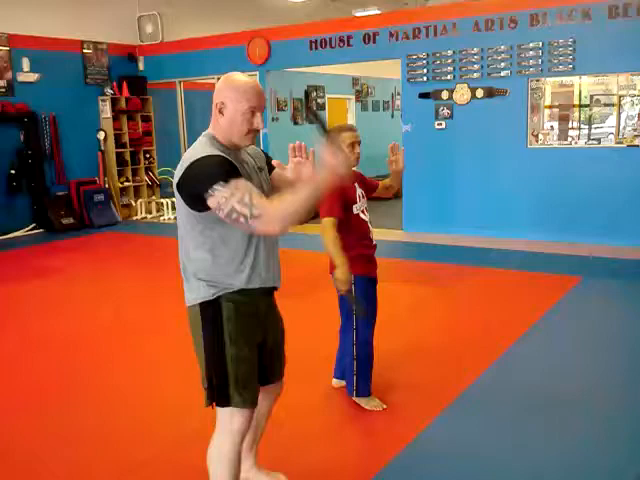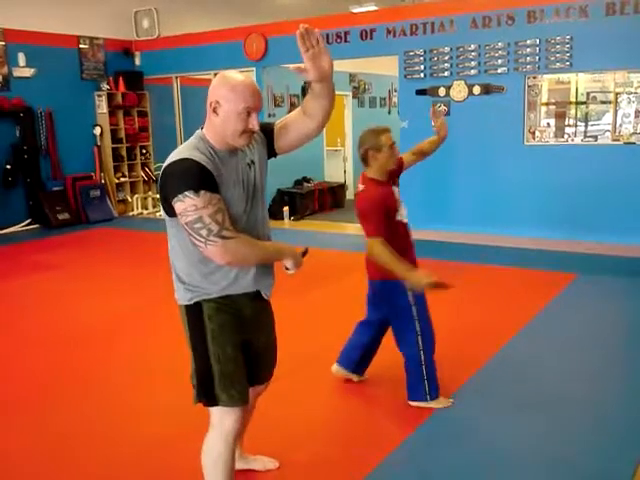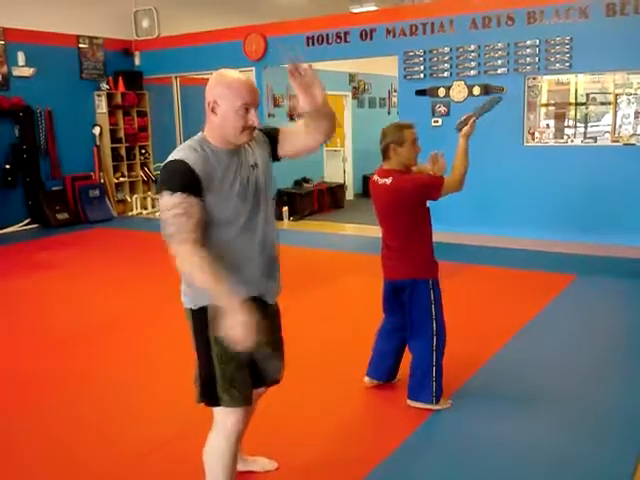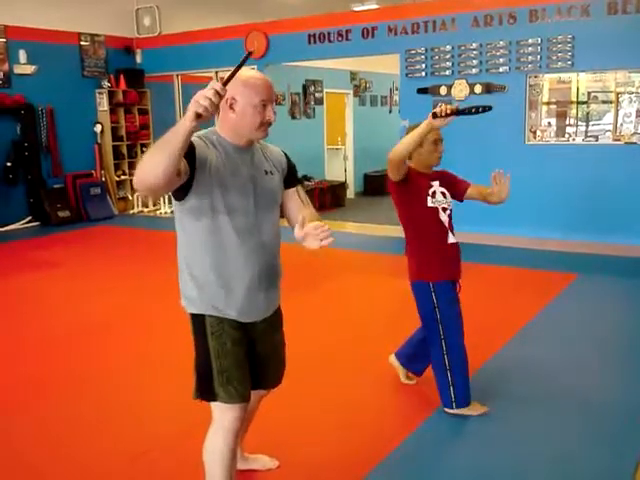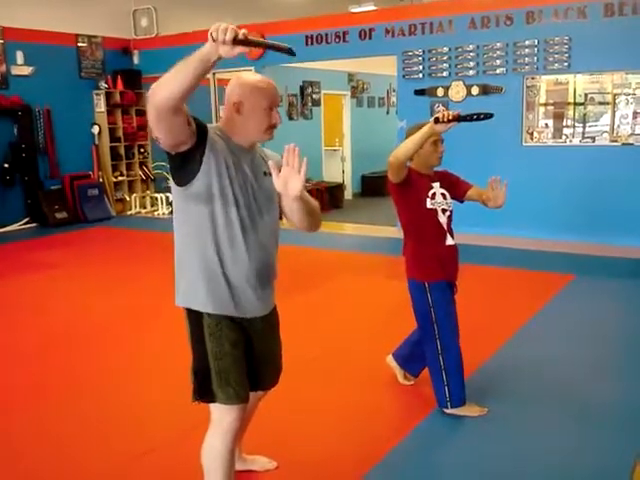
dt=1s
person 1, frame 1
left shoulder: (251, 154)
right shoulder: (205, 165)
left elbow: (287, 195)
right elbow: (270, 219)
left wrist: (302, 178)
right wrist: (325, 178)
left hip: (258, 293)
right hip: (222, 302)
left knee: (268, 387)
right knee: (235, 415)
person 1, frame 2
left shoulder: (252, 142)
right shoulder: (187, 168)
left elbow: (311, 120)
right elbow: (223, 249)
left wrist: (322, 80)
right wrist: (284, 253)
left hip: (252, 293)
right hip: (213, 303)
left knee: (254, 384)
right knee: (227, 413)
person 1, frame 3
left shoulder: (257, 143)
right shoulder: (184, 168)
left elbow: (317, 133)
right elbow: (185, 249)
left wrist: (316, 108)
right wrist: (231, 305)
left hip: (259, 297)
right hip: (219, 308)
left knee: (253, 389)
right knee: (230, 414)
person 1, frame 4
left shoulder: (276, 159)
right shoulder: (195, 152)
left elbow: (302, 212)
right elbow: (145, 182)
left wrist: (310, 231)
right wrist: (189, 122)
left hip: (265, 301)
right hip: (216, 307)
left knee: (257, 389)
right knee: (229, 411)
person 1, frame 5
left shoulder: (271, 162)
right shoulder: (196, 146)
left elbow: (310, 223)
right elbow: (160, 101)
left wrist: (295, 196)
right wrist: (213, 51)
left hip: (259, 303)
right hip: (214, 305)
left knee: (254, 391)
right knee: (227, 411)
person 2, frame 1
left shoulder: (355, 178)
right shoulder: (332, 186)
left elbow: (387, 190)
right elbow: (328, 229)
left wrist: (397, 171)
right wrist: (341, 266)
left hip: (364, 266)
right hip: (351, 270)
left knee: (358, 324)
right knee: (359, 330)
left ankle: (342, 375)
right ankle: (359, 390)
person 2, frame 2
left shoulder: (386, 173)
right shoulder: (374, 197)
left elbow: (415, 154)
right elbow: (377, 247)
left wrist: (440, 137)
right wrist: (411, 275)
left hip: (384, 273)
right hip: (395, 275)
left knee: (376, 319)
right knee: (417, 331)
left ankle: (348, 364)
right ankle: (424, 393)
person 2, frame 3
left shoulder: (379, 177)
right shoulder: (408, 185)
right elbow: (455, 183)
left wrist: (432, 171)
right wrist: (463, 140)
left hip: (392, 268)
right hip: (417, 271)
left knee: (395, 322)
right knee: (428, 332)
left ankle: (378, 373)
right ankle: (424, 394)
person 2, frame 4
left shoulder: (443, 179)
right shoulder: (402, 180)
left elbow: (477, 191)
right elbow: (394, 158)
left wrist: (495, 195)
right wrist: (429, 123)
left hip: (445, 270)
right hip: (428, 273)
left knee: (439, 328)
right knee: (447, 337)
left ankle: (404, 359)
right ankle: (457, 402)
person 2, frame 5
left shoulder: (444, 179)
right shoulder: (403, 180)
left elbow: (475, 192)
right elbow: (395, 160)
left wrist: (491, 198)
right wrist: (432, 126)
left hip: (444, 269)
right hip: (424, 273)
left knee: (435, 328)
right knee: (443, 336)
left ankle: (402, 359)
right ankle: (453, 401)
